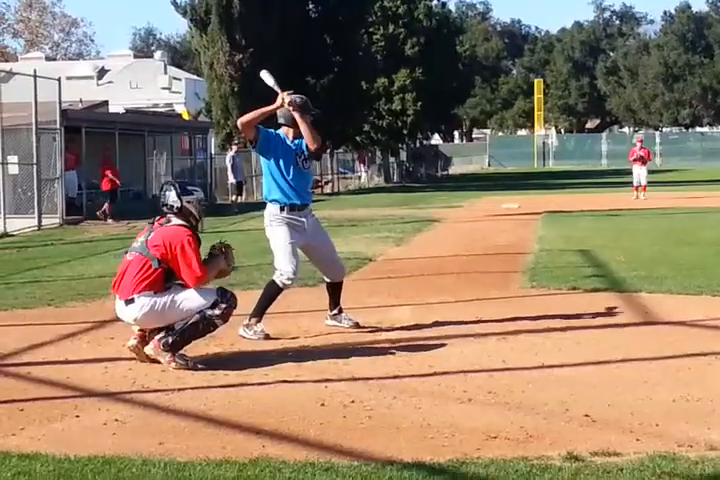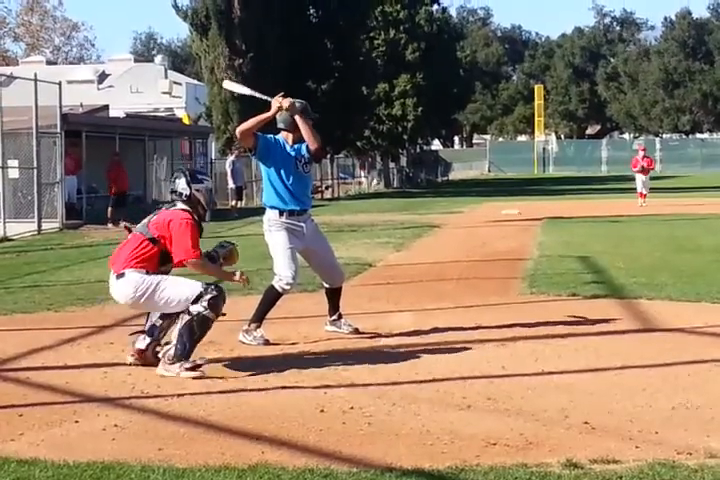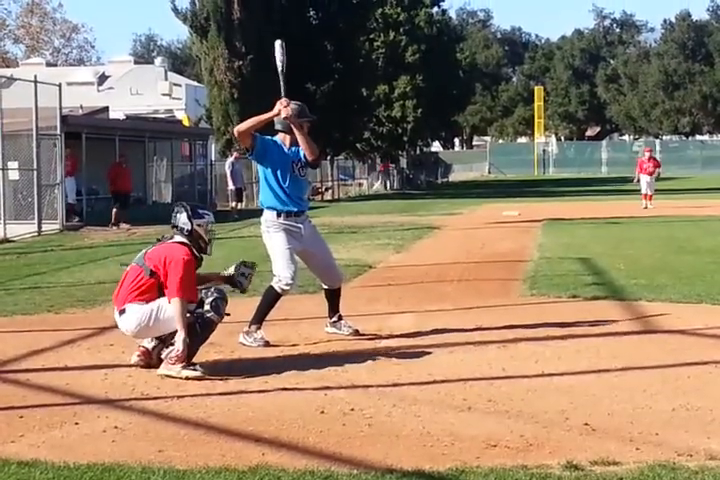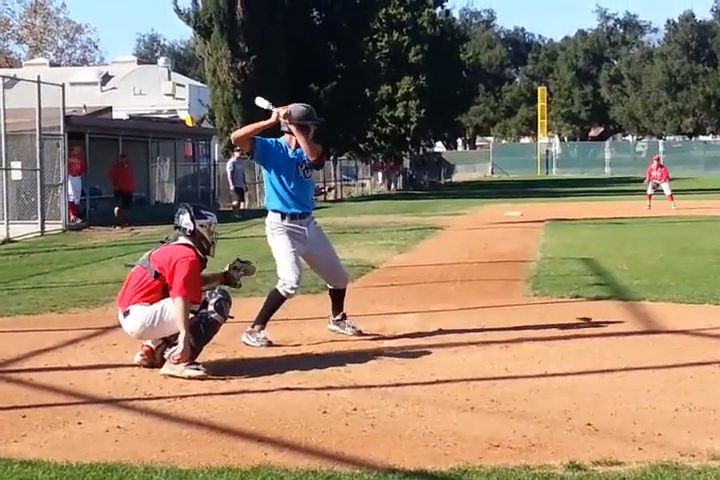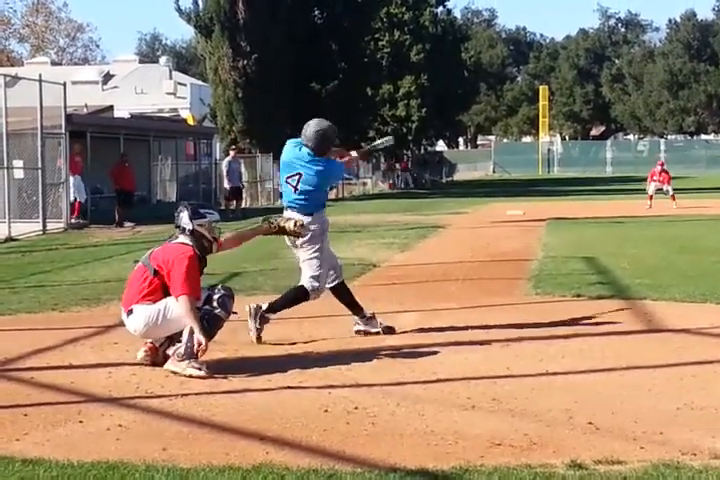
dt=0.7s
person 1, frame 1
left shoulder: (303, 144)
right shoulder: (270, 139)
left elbow: (315, 145)
right elbow: (242, 123)
left wrist: (295, 111)
right wrist: (275, 106)
left hip: (306, 216)
right hip: (280, 217)
left knee: (335, 268)
right knee: (286, 273)
left ankle: (334, 313)
right ankle: (251, 323)
person 1, frame 2
left shoulder: (304, 149)
right shoulder: (269, 145)
left elbow: (317, 146)
right elbow: (241, 133)
left wrist: (296, 113)
right wrist: (272, 112)
left hip: (305, 221)
right hip: (279, 222)
left knee: (334, 273)
right knee: (286, 278)
left ankle: (334, 318)
right ankle: (251, 328)
person 1, frame 3
left shoulder: (301, 150)
right shoulder: (266, 146)
left elbow: (314, 157)
right elbow: (239, 132)
left wrist: (293, 124)
right wrist: (273, 113)
left hip: (303, 222)
right hip: (277, 223)
left knee: (332, 273)
right knee: (285, 278)
left ankle: (334, 319)
right ankle: (251, 330)
person 1, frame 4
left shoulder: (309, 148)
right shoulder: (269, 148)
left elbow: (315, 158)
right elbow: (237, 137)
left wrist: (293, 125)
right wrist: (270, 121)
left hip: (308, 224)
right hip: (281, 225)
left knee: (338, 275)
right knee: (290, 282)
left ankle: (338, 319)
right ankle: (255, 330)
person 1, frame 5
left shoulder: (291, 147)
right shoulder: (326, 169)
right elbow: (338, 163)
left wrist: (342, 154)
right wrist: (343, 156)
left hip: (289, 221)
right hip: (310, 224)
left knee: (332, 273)
right knee: (313, 285)
left ankle: (363, 319)
right ankle: (262, 312)
person 2, frame 1
left shoulder: (156, 227)
right shoulder: (182, 234)
right elbow: (198, 279)
left wrist: (209, 266)
right wrist: (217, 264)
left hip: (125, 304)
right hip: (142, 306)
left knee: (182, 290)
right knee: (225, 300)
left ankle: (144, 336)
right ankle: (165, 345)
person 2, frame 2
left shoulder: (168, 214)
right shoulder: (182, 218)
left elbow: (180, 258)
right elbow: (192, 260)
left wrist: (212, 259)
right wrist: (227, 275)
left hip: (123, 281)
right hip: (133, 283)
left knee: (180, 296)
right knee: (212, 295)
left ankle: (144, 349)
right ankle: (174, 361)
person 2, frame 3
left shoulder: (169, 246)
right shoulder: (182, 254)
left elbow: (185, 282)
right elbow: (178, 297)
left wrist: (223, 277)
right wrist: (182, 336)
left hip: (128, 313)
right hip: (138, 316)
left knee: (195, 298)
right knee: (214, 299)
left ankle: (149, 350)
right ankle: (175, 362)
person 2, frame 4
left shoulder: (172, 248)
right shoulder: (188, 256)
left elbow: (189, 283)
right elbow: (181, 297)
left wrist: (222, 277)
right wrist: (184, 335)
left hip: (131, 315)
right hip: (143, 318)
left knee: (200, 302)
right knee: (218, 300)
left ankle: (154, 350)
right ankle: (178, 361)
person 2, frame 5
left shoulder: (182, 244)
right shoulder: (185, 254)
left elbow: (224, 242)
right elbow: (184, 297)
left wrist: (268, 228)
right wrist: (198, 331)
left hip: (138, 314)
right hip: (144, 316)
right knee: (221, 297)
left ankle: (156, 347)
right ankle: (182, 358)
